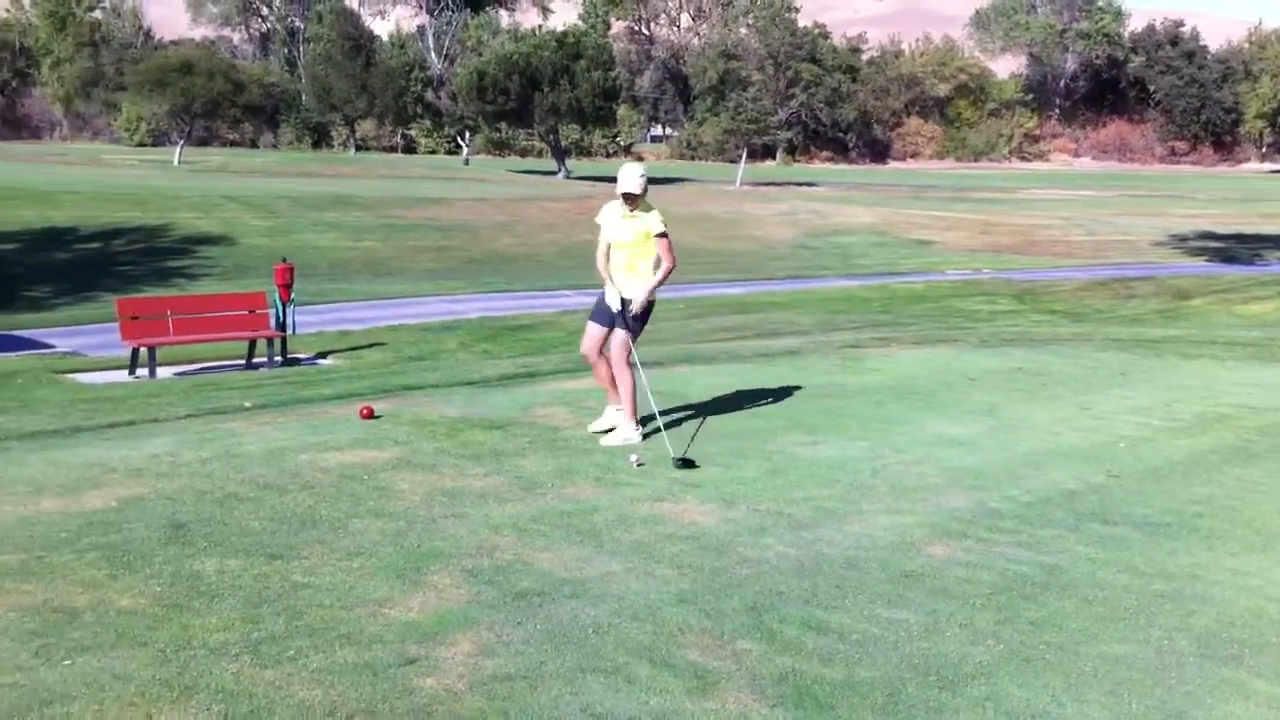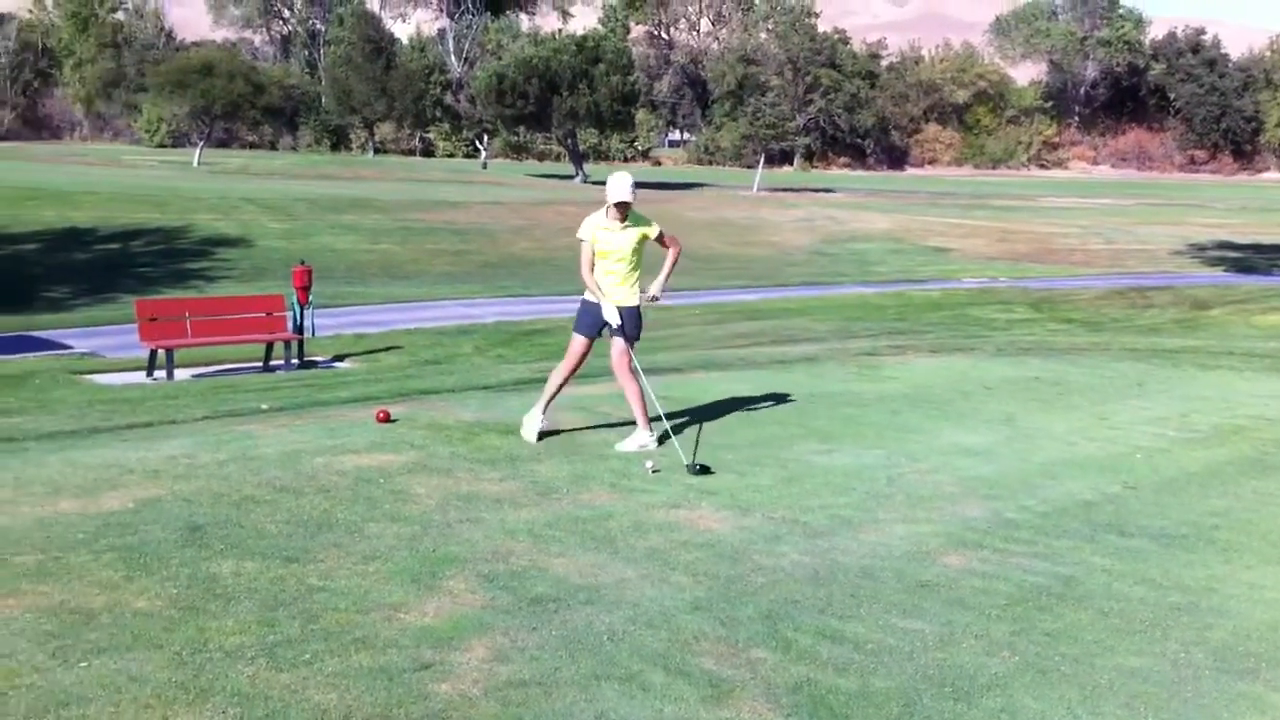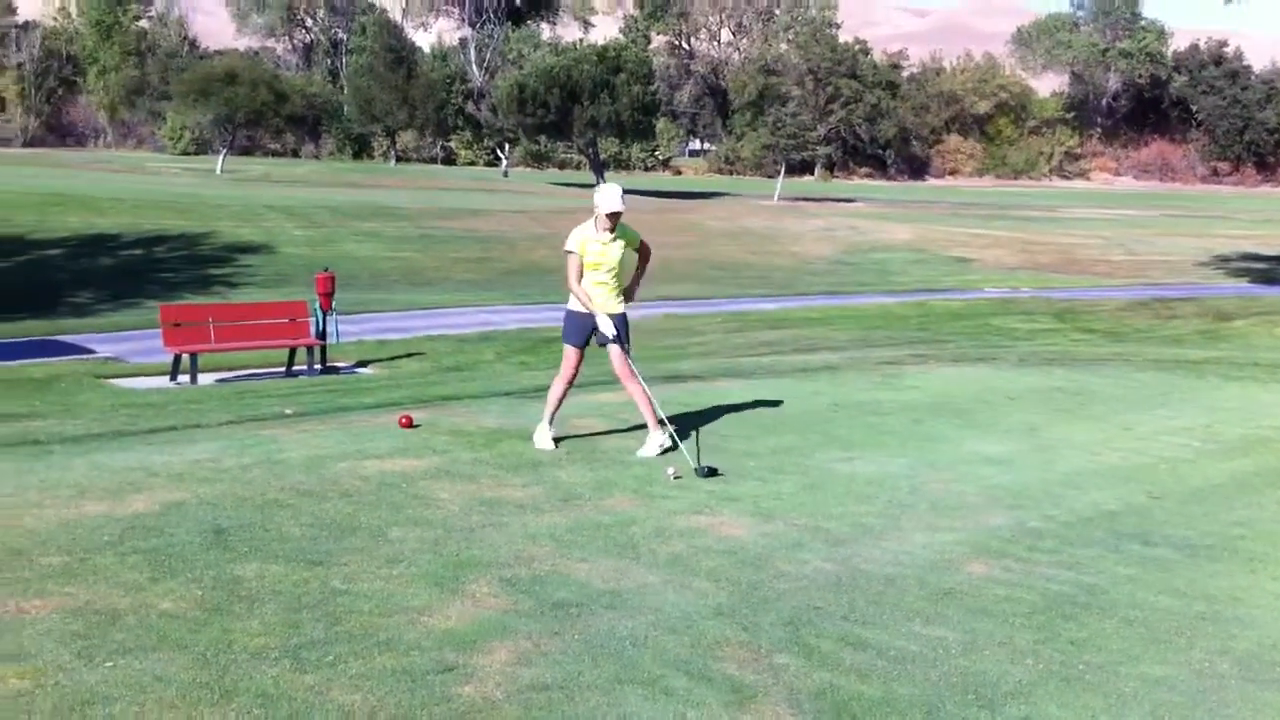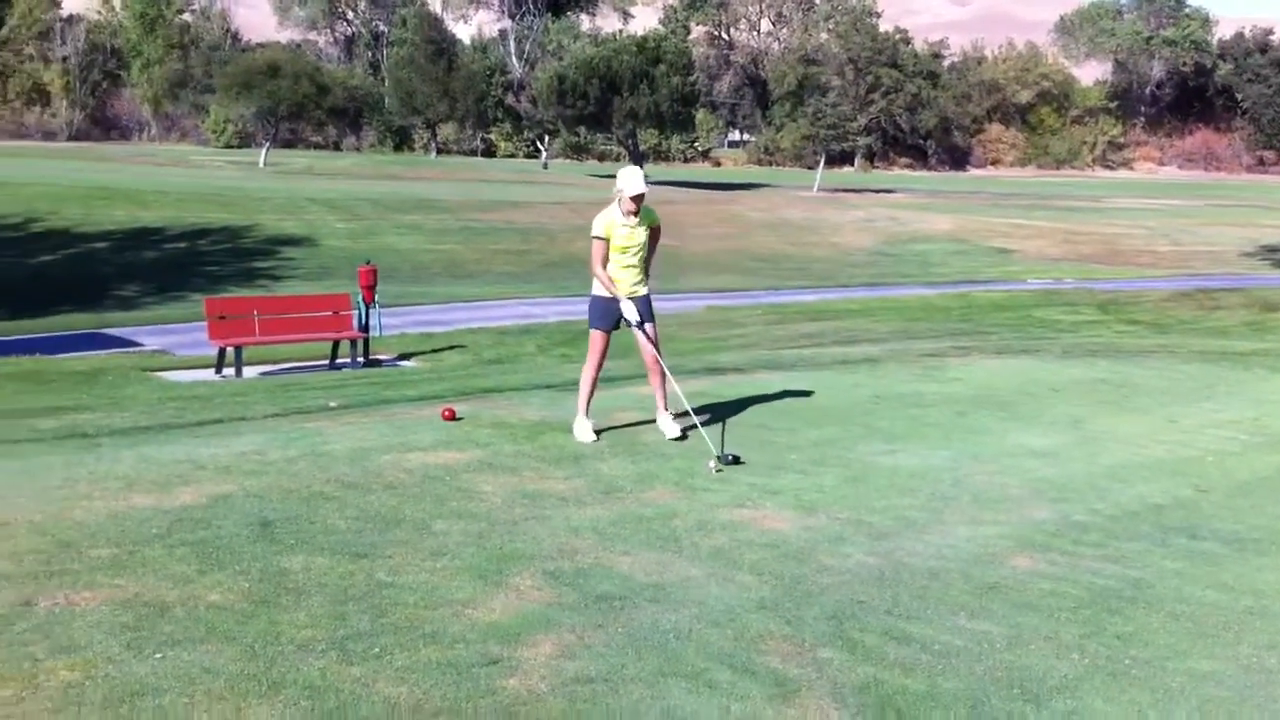
dt=0.2s
person 1, frame 1
left shoulder: (652, 219)
right shoulder: (608, 212)
left elbow: (669, 263)
right elbow: (602, 255)
left wrist: (645, 293)
right wrist: (609, 285)
left hip: (639, 297)
right hip: (614, 292)
left knee: (618, 357)
right knee: (589, 349)
left ankle: (631, 427)
right ankle: (616, 406)
person 1, frame 2
left shoulder: (642, 225)
right shoulder: (591, 224)
left elbow: (675, 248)
right elbow: (586, 271)
left wrist: (660, 282)
right wrist: (605, 303)
left hip: (628, 304)
right hip: (595, 301)
left knee: (621, 366)
right knee: (571, 362)
left ankle: (645, 431)
right ankle: (538, 414)
person 1, frame 3
left shoulder: (627, 234)
right shoulder: (579, 236)
left elbow: (646, 251)
right elbow: (573, 283)
left wrist: (634, 284)
right wrist: (597, 315)
left hip: (614, 311)
right hip: (581, 311)
left knee: (625, 373)
right knee: (568, 373)
left ankle: (657, 433)
right ankle: (544, 427)
person 1, frame 4
left shoulder: (648, 215)
right shoulder: (604, 220)
right elbow: (597, 267)
right wrist: (622, 300)
left hip: (638, 294)
right hip: (606, 296)
left knee: (652, 356)
right knee: (596, 358)
left ankle: (663, 414)
right ankle: (582, 419)
